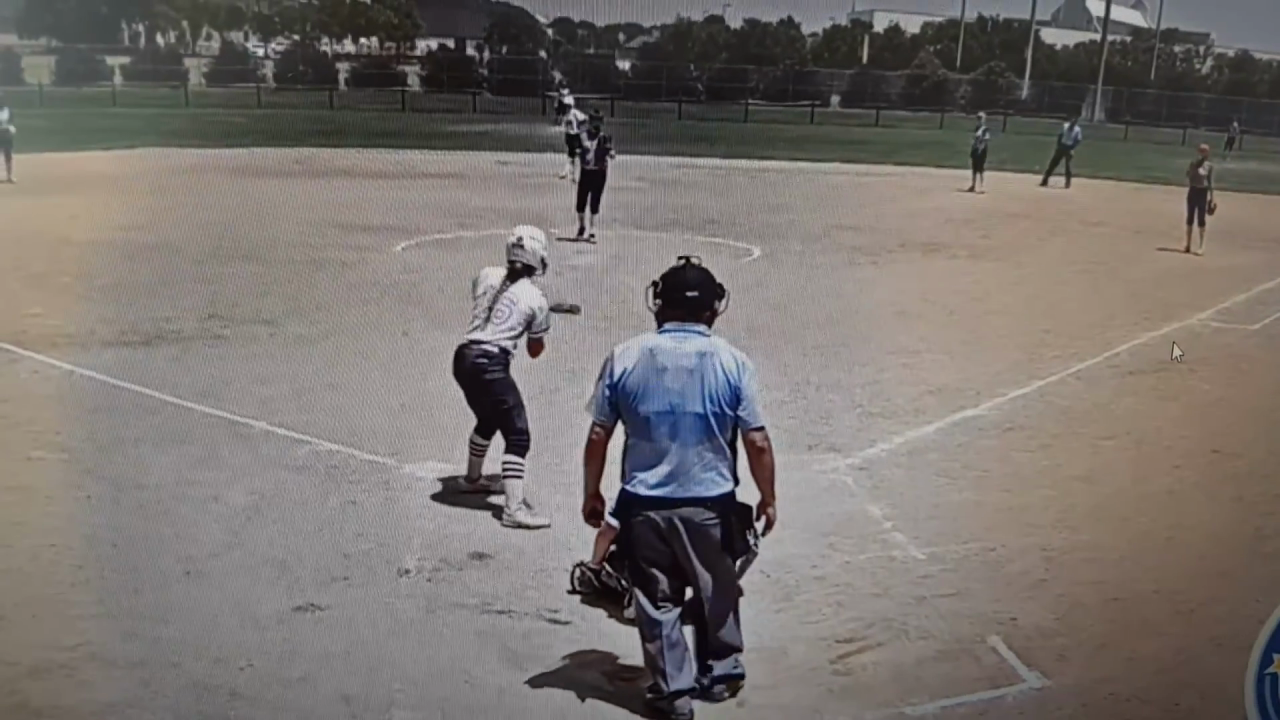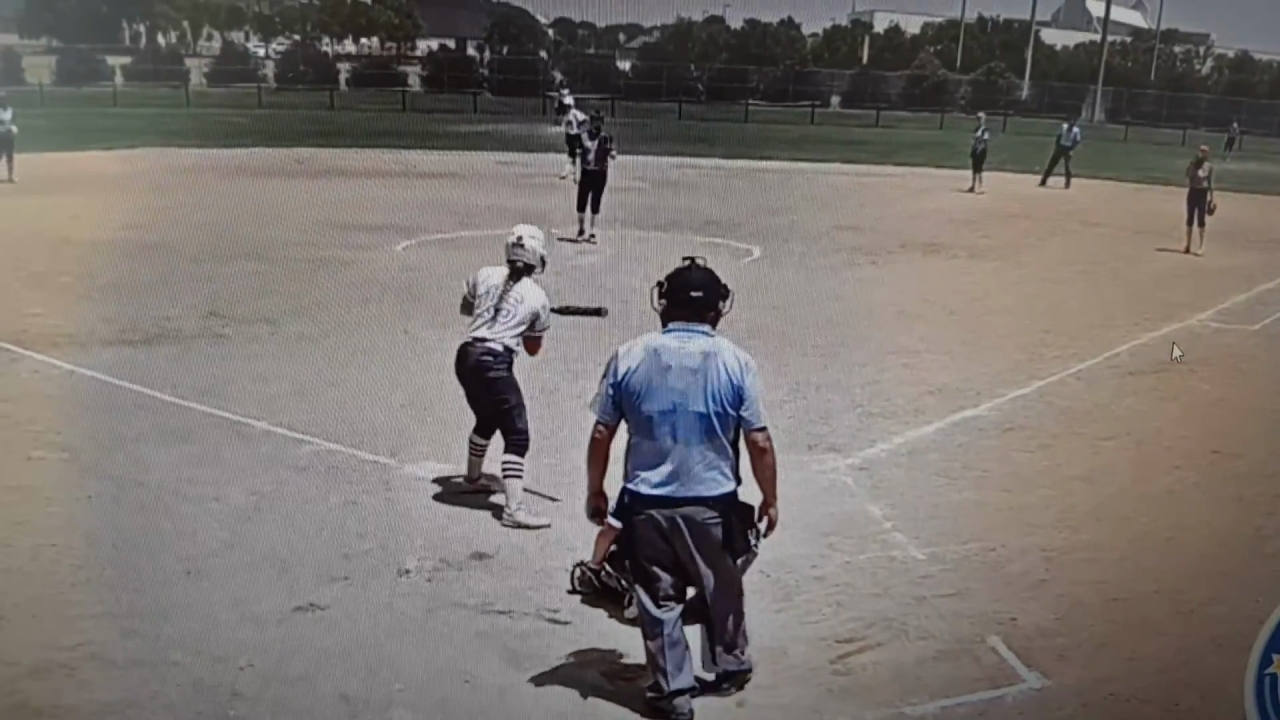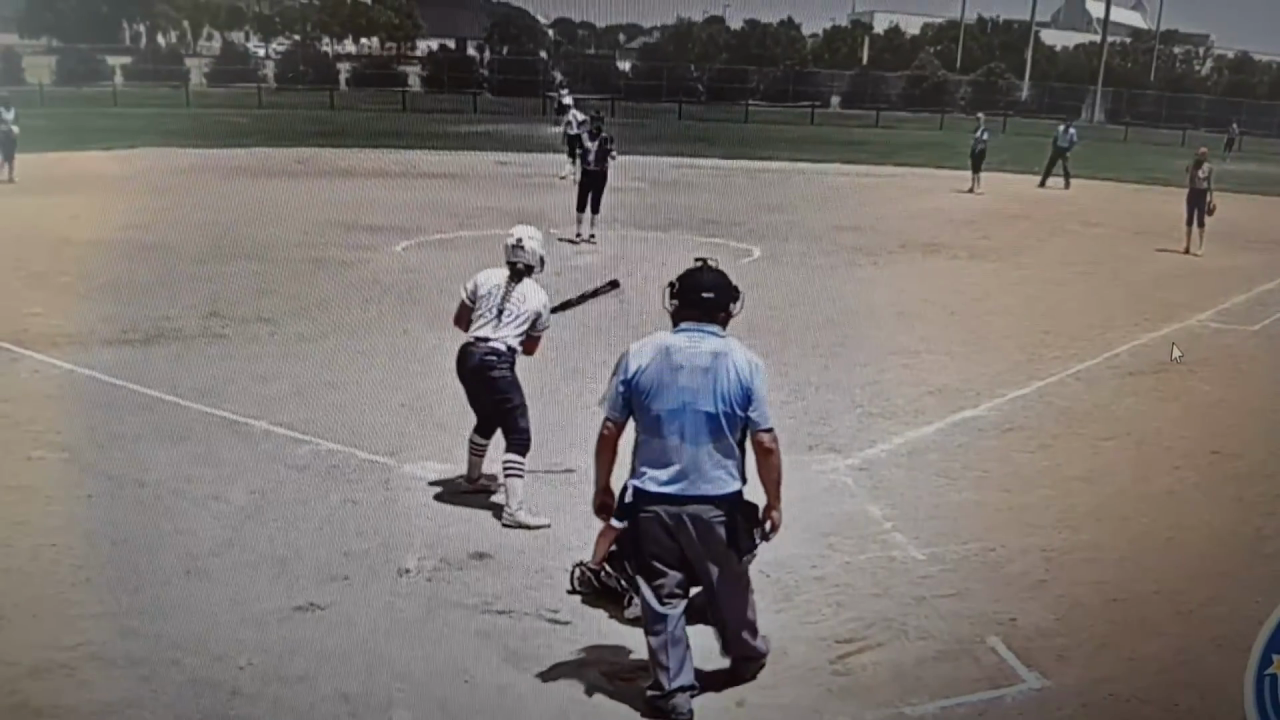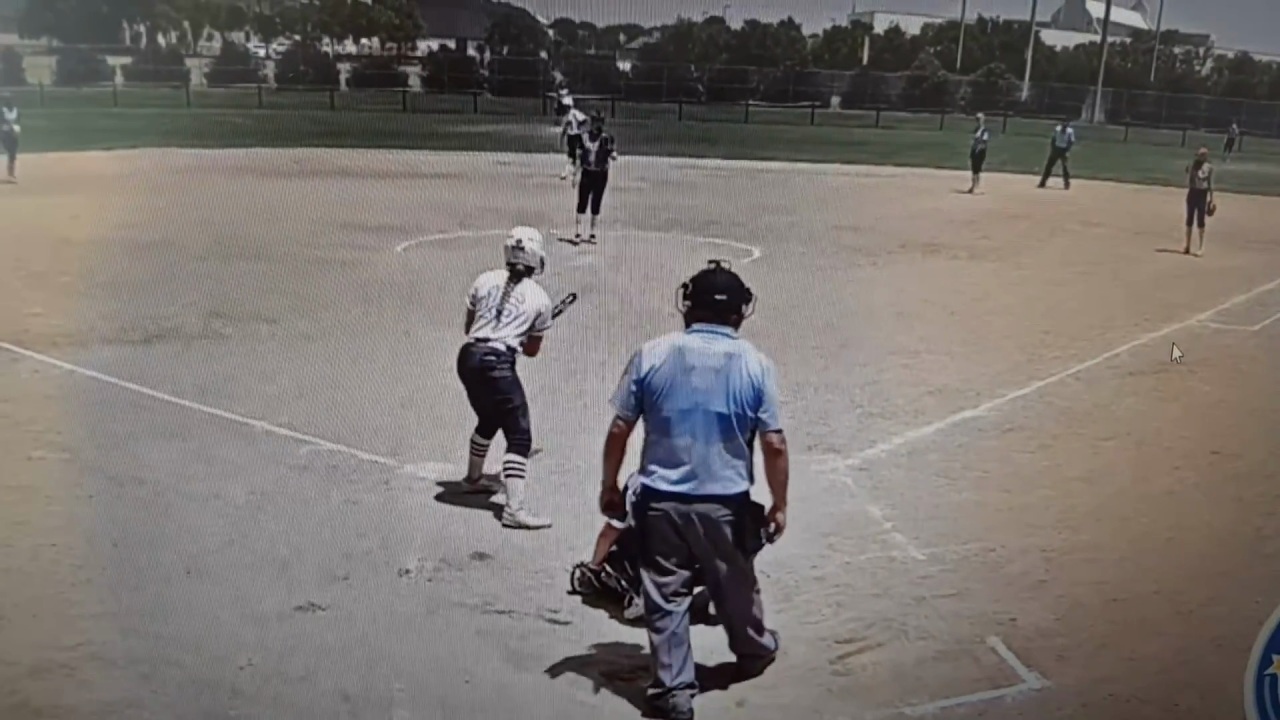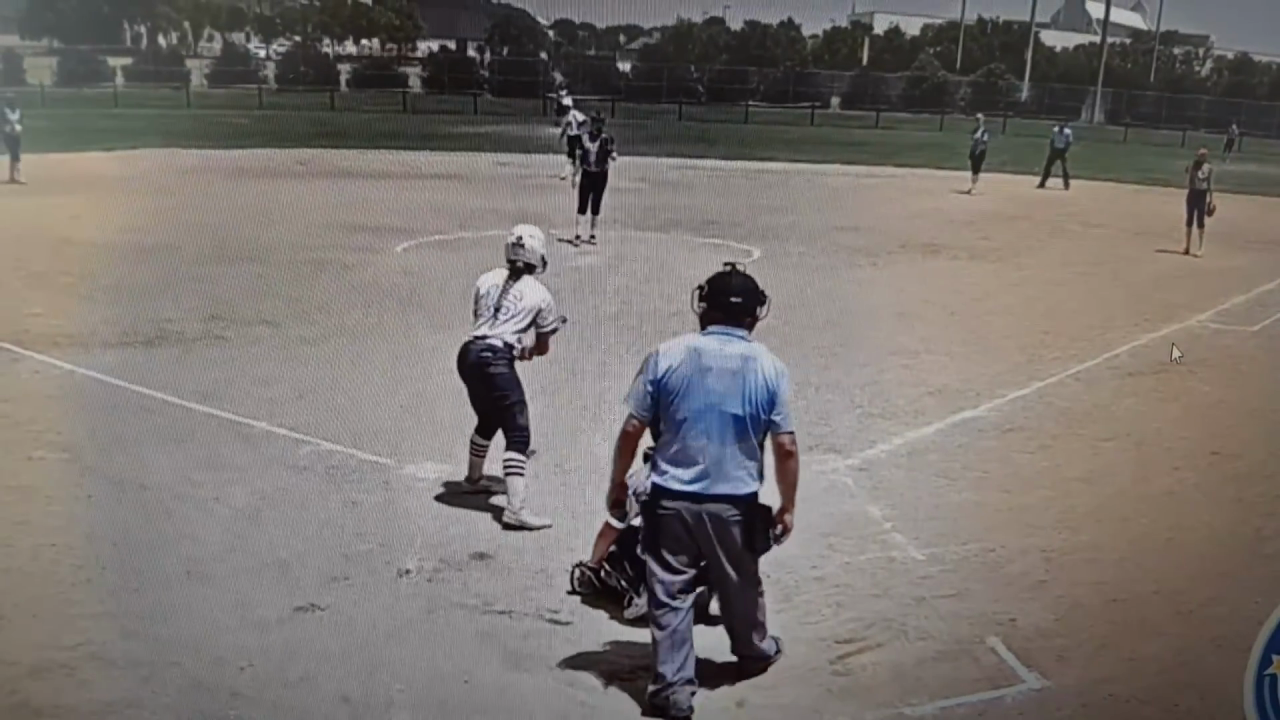
dt=0.1s
person 1, frame 1
left shoulder: (625, 357)
right shoulder: (732, 361)
left elbow: (598, 436)
right elbow: (757, 443)
left wrist: (592, 493)
right wrist: (767, 498)
left hip: (645, 505)
right hip: (709, 503)
left knee: (658, 601)
right knee: (718, 593)
right ankle: (720, 674)
person 1, frame 2
left shoulder: (629, 357)
right shoulder: (735, 362)
left elbow: (602, 434)
right elbow: (759, 443)
left wrist: (596, 490)
right wrist: (769, 499)
left hip: (647, 504)
right hip: (712, 502)
left knee: (659, 600)
right knee: (721, 591)
right ankle: (730, 668)
person 1, frame 3
left shoulder: (639, 355)
right shoulder: (744, 362)
left elbow: (609, 432)
right elbow: (766, 444)
left wrist: (602, 488)
right wrist: (773, 503)
left hip: (654, 502)
right hip: (717, 502)
left knee: (661, 599)
right knee: (729, 588)
right ankle: (746, 655)
person 1, frame 4
left shoulder: (651, 355)
right shoulder: (755, 364)
left elbow: (619, 430)
right elbow: (774, 445)
left wrist: (609, 485)
right wrist: (779, 504)
left hip: (661, 500)
right hip: (725, 502)
left knee: (665, 598)
right knee: (735, 586)
right ankle: (754, 651)
person 1, frame 5
left shoulder: (667, 354)
right shoulder: (768, 367)
left elbow: (633, 429)
right elbow: (785, 448)
left wrist: (618, 483)
right wrist: (787, 506)
left hip: (672, 498)
right hip: (733, 502)
left knee: (669, 594)
right knee: (740, 583)
right ankle: (754, 652)
person 2, frame 1
left shoulder: (487, 274)
right shoulder: (536, 299)
right elbow: (535, 351)
right wrist: (525, 328)
left hip: (464, 358)
right hip: (491, 365)
left knee: (487, 420)
right knee: (517, 436)
left ankle: (473, 478)
right ankle: (513, 510)
person 2, frame 2
left shoulder: (484, 275)
right shoulder: (538, 298)
left elbow: (466, 308)
right elbow: (532, 349)
left hip: (466, 356)
right hip: (494, 364)
left knee: (486, 420)
right knee: (517, 436)
left ankle: (473, 478)
right ankle: (514, 509)
person 2, frame 3
left shoulder: (484, 277)
right shoulder: (539, 297)
left elbow: (460, 321)
right elbow: (530, 349)
left hip: (468, 356)
right hip: (496, 364)
left knee: (486, 420)
right knee: (518, 436)
left ankle: (474, 478)
right ankle: (514, 509)
person 2, frame 4
left shoulder: (485, 280)
right shoulder: (539, 298)
right elbow: (532, 350)
left hip: (469, 357)
right hip: (497, 364)
left knee: (488, 420)
right knee: (519, 436)
left ankle: (474, 478)
right ankle: (515, 509)
person 2, frame 5
left shoulder: (487, 279)
right shoulder: (541, 295)
right elbow: (542, 348)
right wrist: (528, 351)
left hip: (469, 355)
right hip: (496, 362)
left knee: (488, 420)
right knee: (518, 434)
left ankle: (474, 479)
right ankle: (516, 508)
